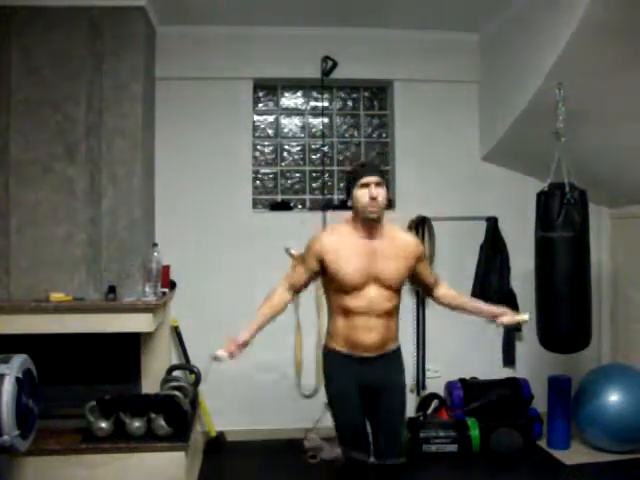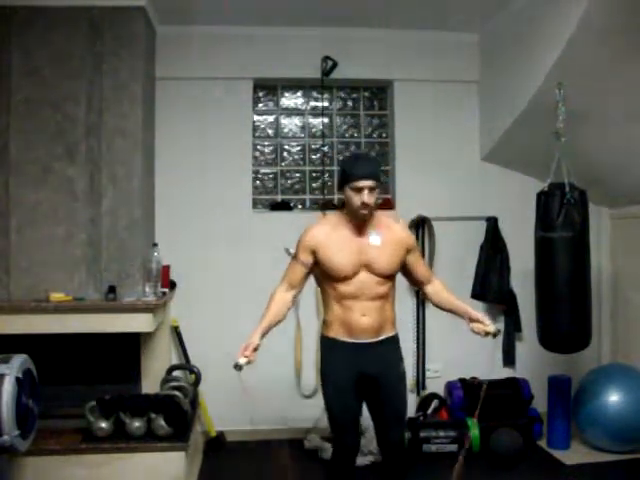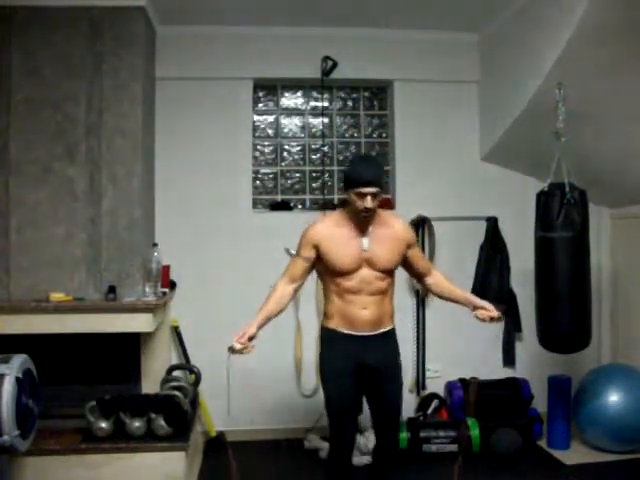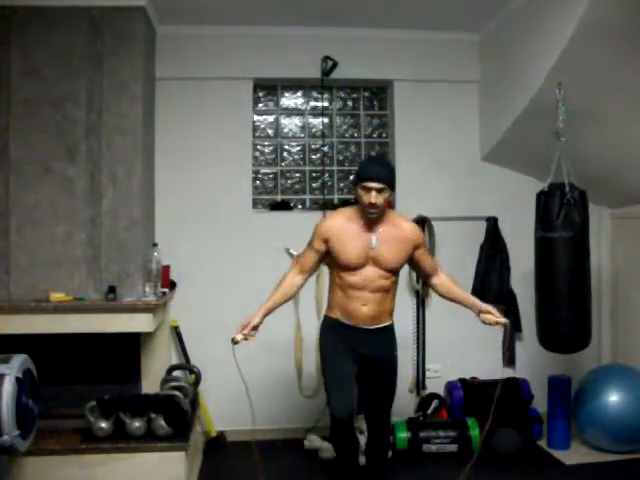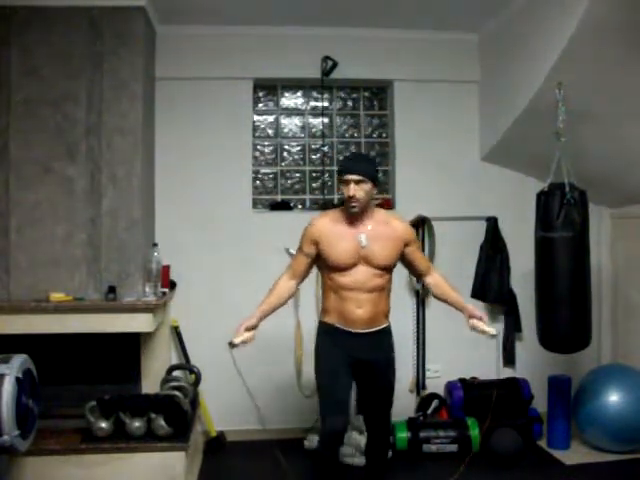
dt=0.4s
person 1, frame 1
left shoulder: (409, 244)
right shoulder: (326, 243)
left elbow: (435, 287)
right elbow: (288, 288)
left wrist: (483, 310)
right wrist: (251, 331)
left hip: (388, 362)
right hip: (342, 363)
left knee: (391, 453)
right knee: (356, 453)
person 1, frame 2
left shoulder: (399, 234)
right shoulder: (317, 235)
left elbow: (428, 284)
right elbow: (288, 289)
left wrist: (469, 314)
right wrist: (258, 334)
left hip: (386, 350)
right hip: (339, 352)
left knee: (394, 442)
right knee: (346, 443)
person 1, frame 3
left shoulder: (400, 231)
right shoulder: (320, 231)
left elbow: (428, 276)
right elbow: (289, 283)
left wrist: (472, 301)
right wrist: (256, 325)
left hip: (384, 344)
right hip: (338, 344)
left knee: (389, 432)
right knee: (343, 435)
person 1, frame 4
left shoulder: (409, 232)
right shoulder: (331, 225)
left elbow: (434, 277)
right elbow: (298, 273)
left wrist: (477, 305)
right wrist: (261, 314)
left hip: (381, 337)
right hip: (338, 334)
left knee: (379, 421)
right knee: (342, 414)
person 1, frame 5
left shoulder: (399, 229)
right shoulder: (320, 228)
left elbow: (429, 274)
right elbow: (291, 278)
left wrist: (466, 308)
right wrist: (256, 318)
left hip: (379, 340)
right hip: (333, 339)
left knee: (379, 425)
right knee: (333, 427)
